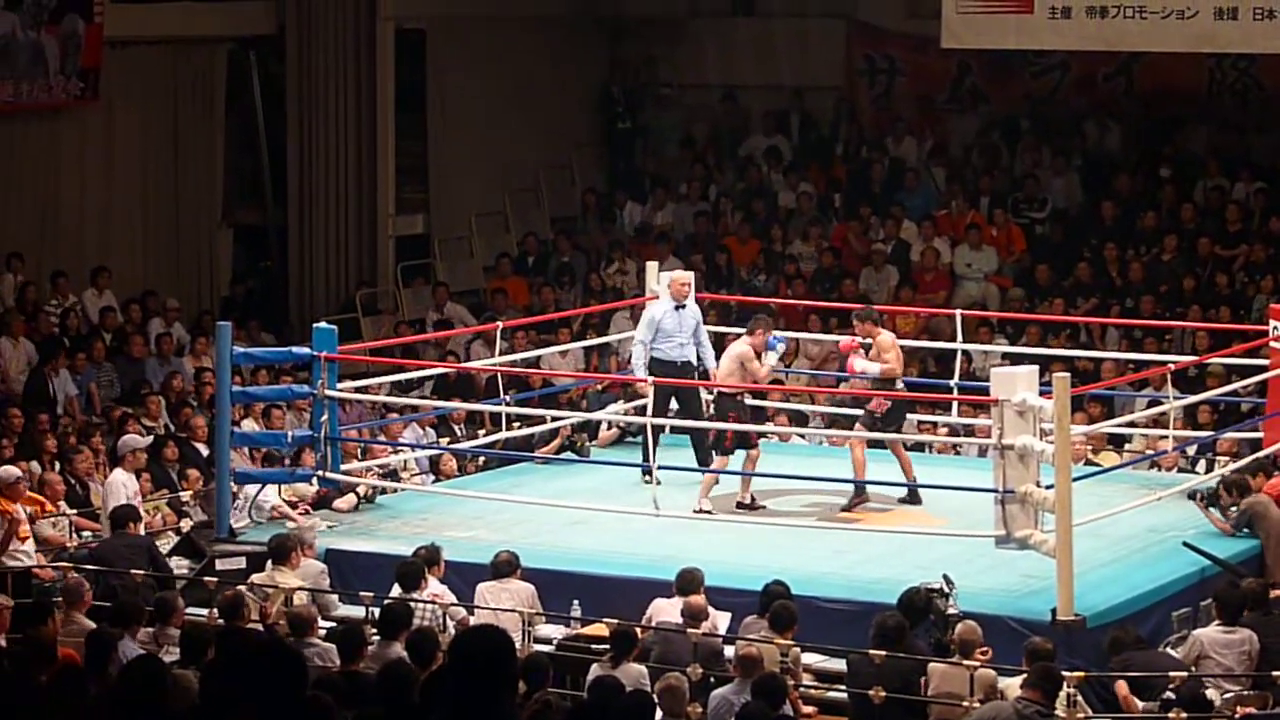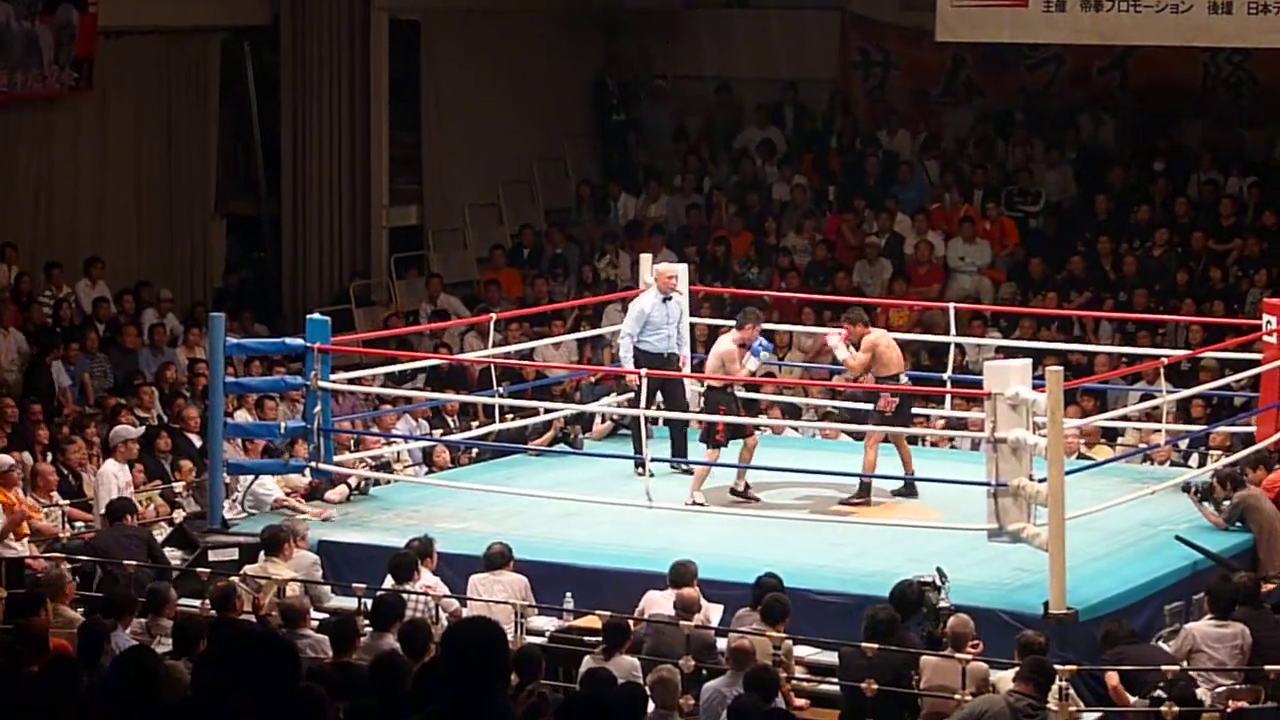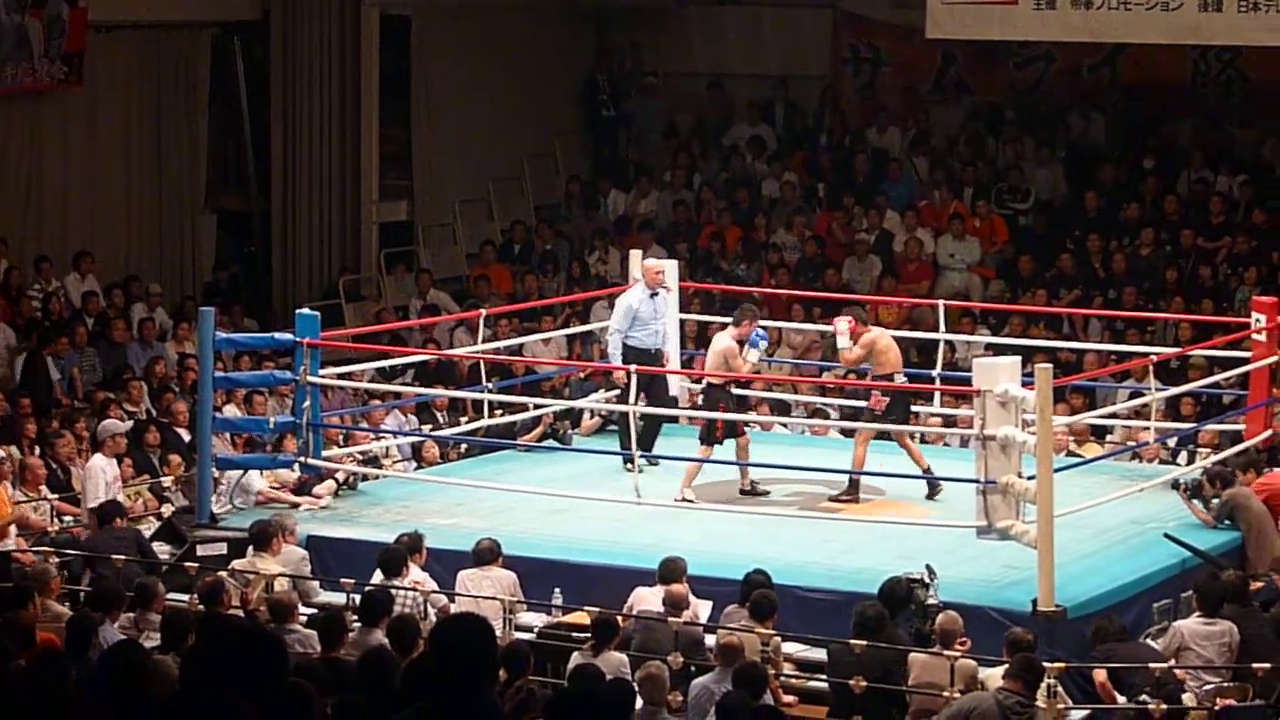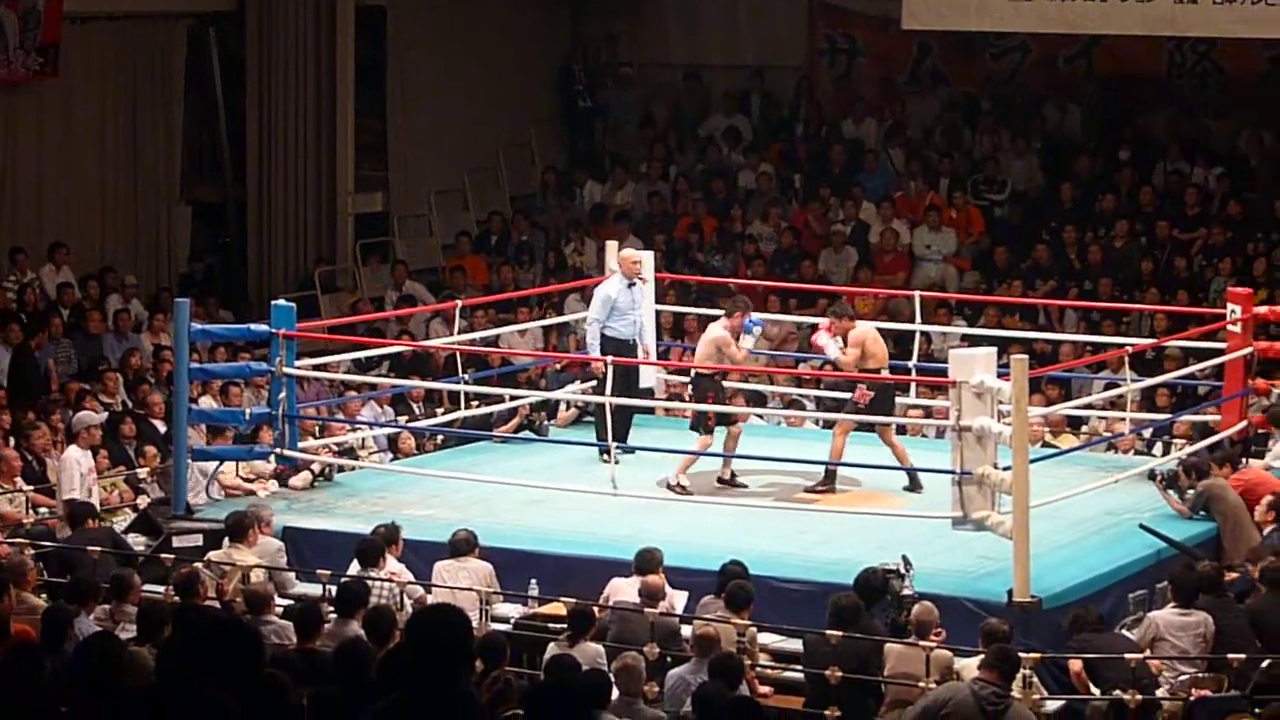
dt=0.2s
person 1, frame 1
left shoulder: (694, 310)
right shoulder: (655, 311)
left elbow: (702, 340)
right elbow: (640, 343)
left wrist: (711, 365)
right wrist: (641, 375)
left hip: (686, 369)
right hip: (661, 369)
left knee: (696, 418)
right knee: (655, 420)
left ankle: (706, 467)
right ankle: (648, 470)
person 1, frame 2
left shoulder: (676, 301)
right shoulder: (642, 304)
right elbow: (626, 336)
left wrist: (683, 352)
right wrist: (629, 368)
left hip: (670, 360)
right hip: (647, 361)
left knee: (679, 408)
left ankle: (679, 458)
right ankle: (641, 462)
person 1, frame 3
left shoulder: (662, 296)
right shoulder: (630, 299)
right elbow: (615, 332)
left wrist: (664, 349)
right wrist: (617, 365)
left hip: (655, 356)
right hip: (634, 356)
left knee: (661, 404)
left ankle: (644, 449)
right ankle: (629, 457)
person 1, frame 4
left shoulder: (638, 287)
right shoulder: (608, 289)
right elbow: (593, 322)
left wrist: (643, 342)
right wrist: (595, 355)
left hip: (630, 347)
right hip: (612, 347)
left knee: (629, 397)
left ankle: (619, 440)
right ankle: (605, 448)
person 2, frame 1
left shoulder: (741, 347)
right shoulder: (743, 350)
left elbow: (751, 377)
right elbow: (762, 378)
left wrist: (765, 353)
right wrist: (774, 354)
left hip: (737, 403)
right hip: (726, 405)
left knee: (753, 452)
right knee: (722, 460)
left ankle: (744, 499)
right ankle: (701, 504)
person 2, frame 2
left shoulder: (729, 341)
right shoulder: (728, 348)
left elbow: (737, 369)
right elbow: (738, 377)
left wrist: (750, 353)
right wrist: (755, 360)
left hip: (728, 396)
right hip: (717, 398)
left knee: (751, 440)
right knee: (713, 452)
left ankle: (739, 486)
right ankle: (693, 497)
person 2, frame 3
left shoulder: (724, 336)
right shoulder: (728, 345)
left elbow: (737, 365)
right elbow: (742, 372)
left wrist: (747, 346)
right wrist: (755, 351)
left hip: (724, 394)
right hip: (715, 396)
left knee: (743, 440)
right knee: (706, 449)
left ankle: (746, 485)
right ankle: (684, 493)
person 2, frame 4
left shoulder: (719, 328)
right shoulder: (721, 334)
left elbow: (730, 355)
right elbow: (738, 360)
left wrist: (744, 337)
right wrist: (750, 337)
left hip: (714, 384)
right hip: (704, 385)
left knee: (735, 428)
right knee: (706, 440)
left ankle: (726, 475)
right ankle: (676, 477)
person 3, frame 1
left shoulder: (883, 339)
right shoulder: (883, 338)
left elbow: (894, 368)
right elbow: (875, 364)
left wrist: (862, 366)
right wrist: (855, 355)
left hip: (886, 396)
right hip: (895, 395)
left knee: (856, 442)
right knee: (895, 446)
left ankle: (860, 493)
right ankle: (913, 493)
person 3, frame 2
left shoulder: (870, 340)
right shoulder: (879, 334)
left elbow: (855, 369)
right elbow: (866, 367)
left wrist: (837, 346)
right wrist: (847, 347)
left hip: (891, 392)
right hip: (900, 389)
left knee: (871, 442)
right knee: (897, 438)
left ankle: (863, 494)
right ankle: (910, 484)
person 3, frame 3
left shoulder: (868, 337)
right shoulder: (879, 332)
left elbow: (847, 361)
right elbow: (858, 359)
left wrist: (841, 333)
right wrist: (846, 335)
left hip: (886, 390)
right hip: (899, 388)
left knee: (861, 440)
right knee: (902, 438)
left ankle: (852, 490)
right ankle: (933, 483)
person 3, frame 4
left shoulder: (857, 334)
right shoulder: (866, 328)
left elbow: (848, 365)
right elbow: (856, 362)
left wrist: (826, 344)
right wrist: (834, 339)
left hip: (872, 385)
right hip: (886, 384)
left knee: (840, 431)
right knee: (885, 435)
left ankle: (828, 481)
right ankle: (913, 478)
